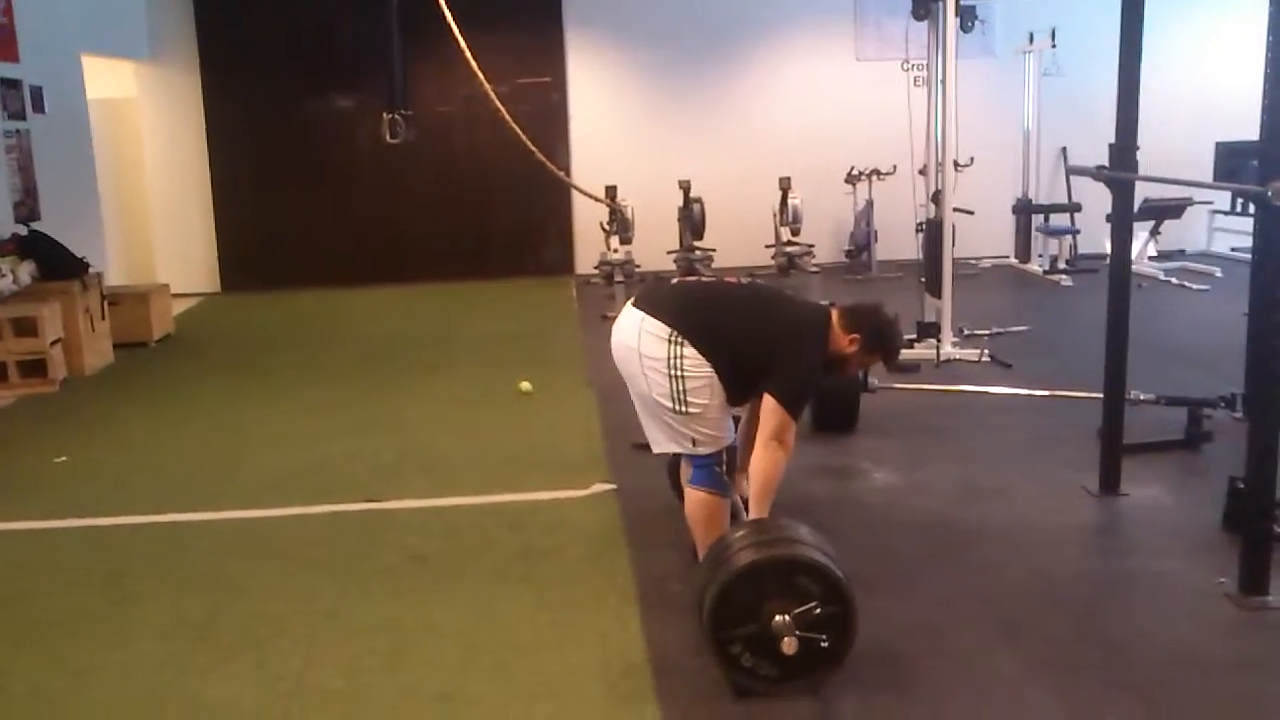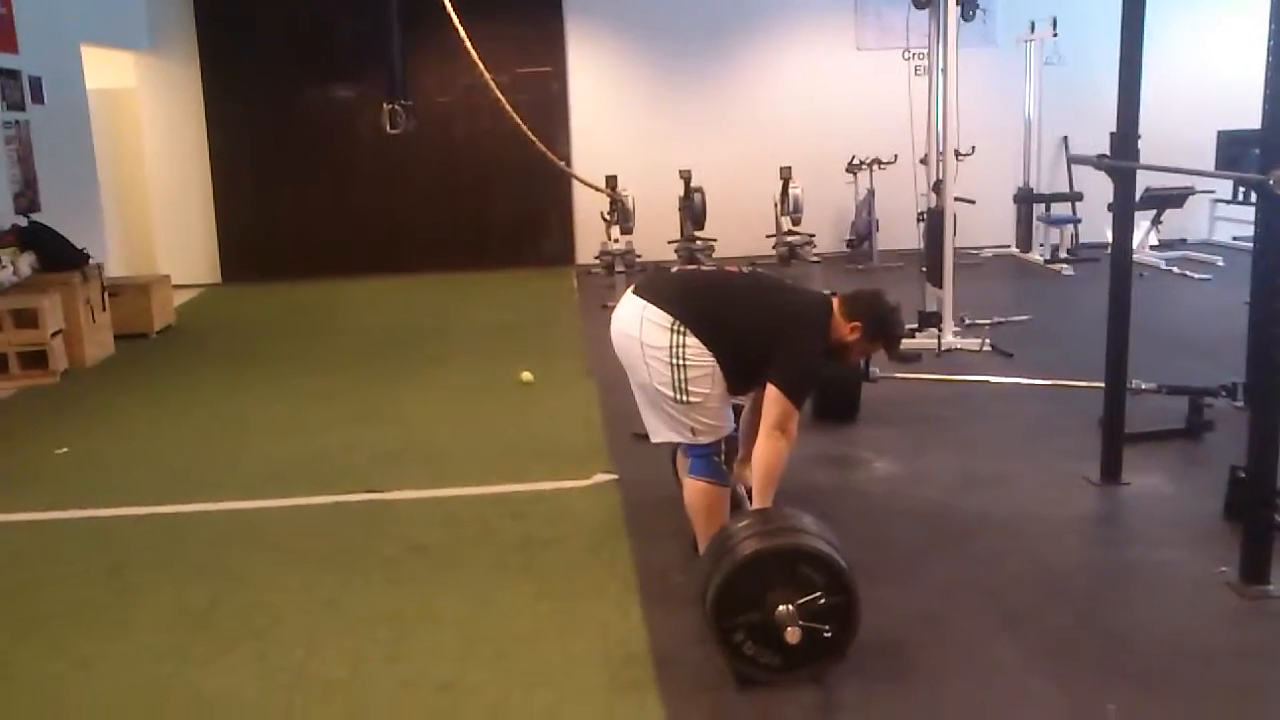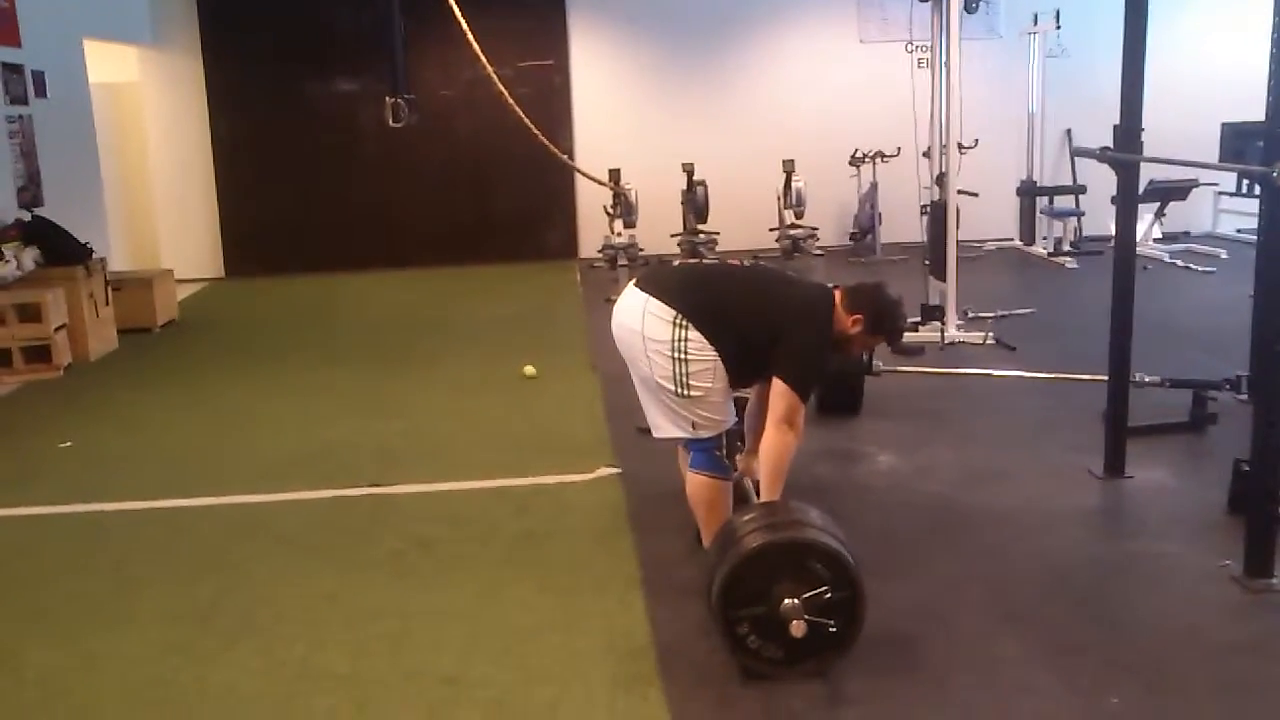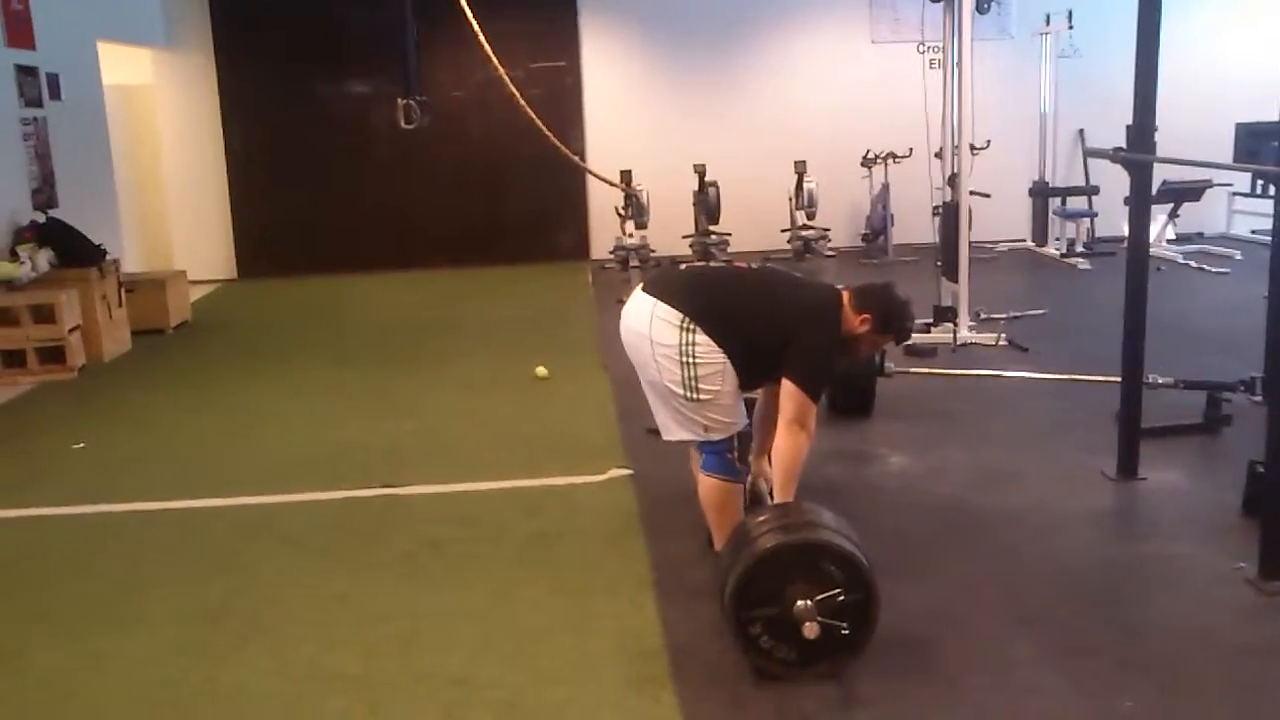
dt=0.2s
person 1, frame 1
left shoulder: (800, 326)
right shoulder: (805, 346)
left elbow: (757, 407)
right elbow: (773, 441)
left wrist: (740, 475)
left hip: (639, 321)
right hip: (662, 335)
left knee: (698, 447)
right knee: (709, 458)
left ankle: (706, 547)
person 1, frame 2
left shoulder: (801, 314)
right shoulder: (806, 335)
left elbow: (761, 398)
right elbow: (777, 431)
left wrist: (743, 464)
right hip: (663, 324)
left knee: (697, 438)
right knee: (707, 447)
left ankle: (708, 537)
person 1, frame 3
left shoulder: (804, 307)
right shoulder: (811, 329)
left elbow: (766, 388)
right elbow: (783, 424)
left wrist: (749, 456)
right hip: (665, 319)
left knee: (696, 430)
right knee: (709, 440)
left ankle: (710, 529)
person 1, frame 4
left shoulder: (811, 308)
right shoulder: (820, 329)
left elbow: (773, 389)
right elbow: (795, 426)
left wrist: (759, 458)
right hip: (673, 322)
left knee: (707, 430)
right knee: (721, 443)
left ankle: (722, 531)
